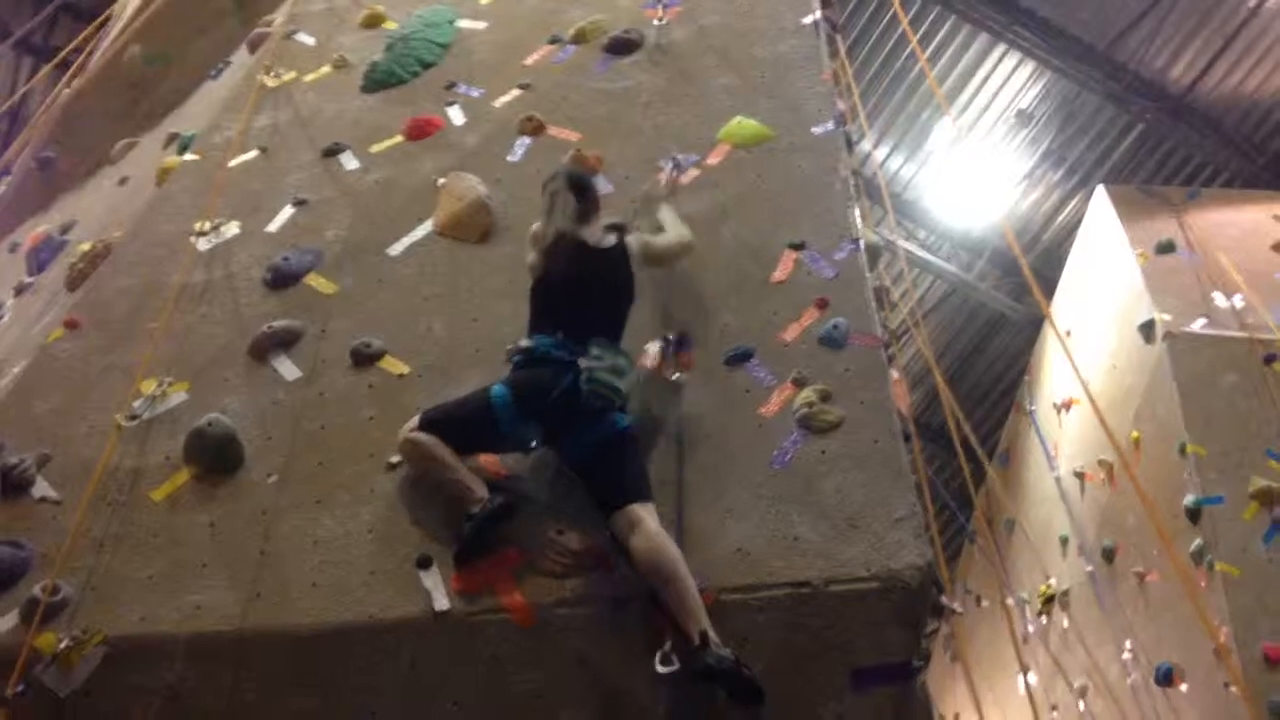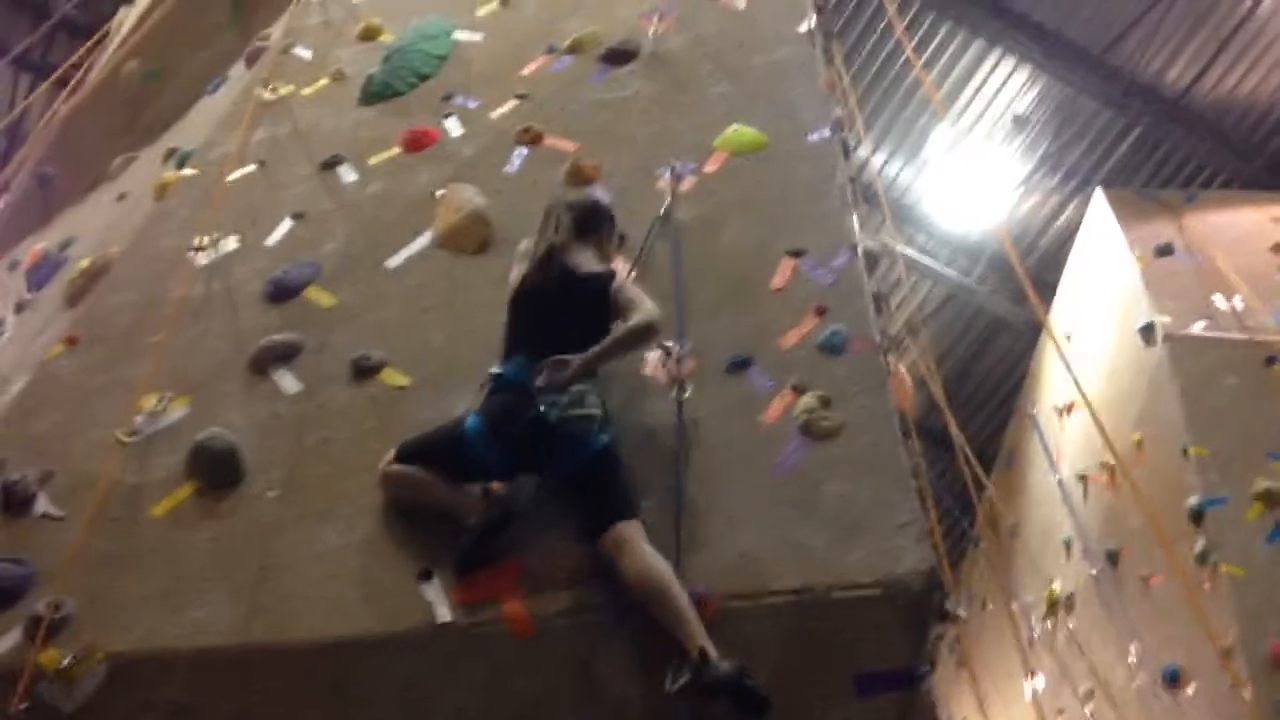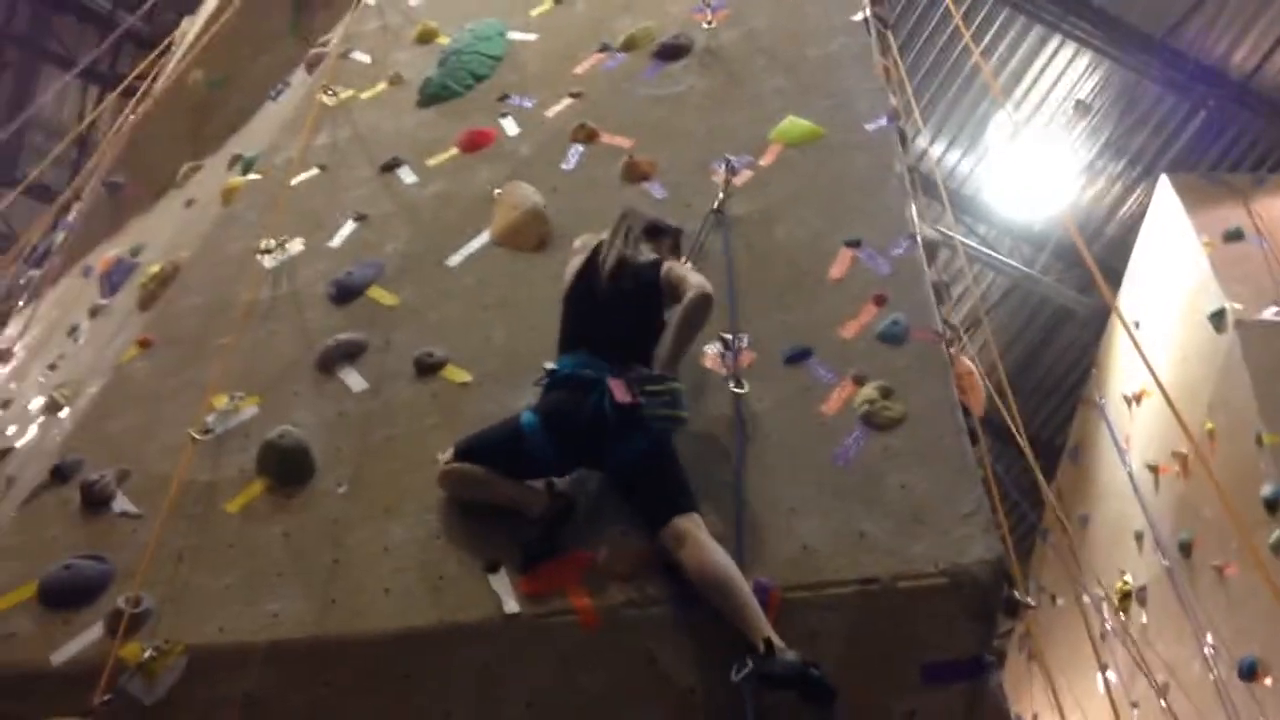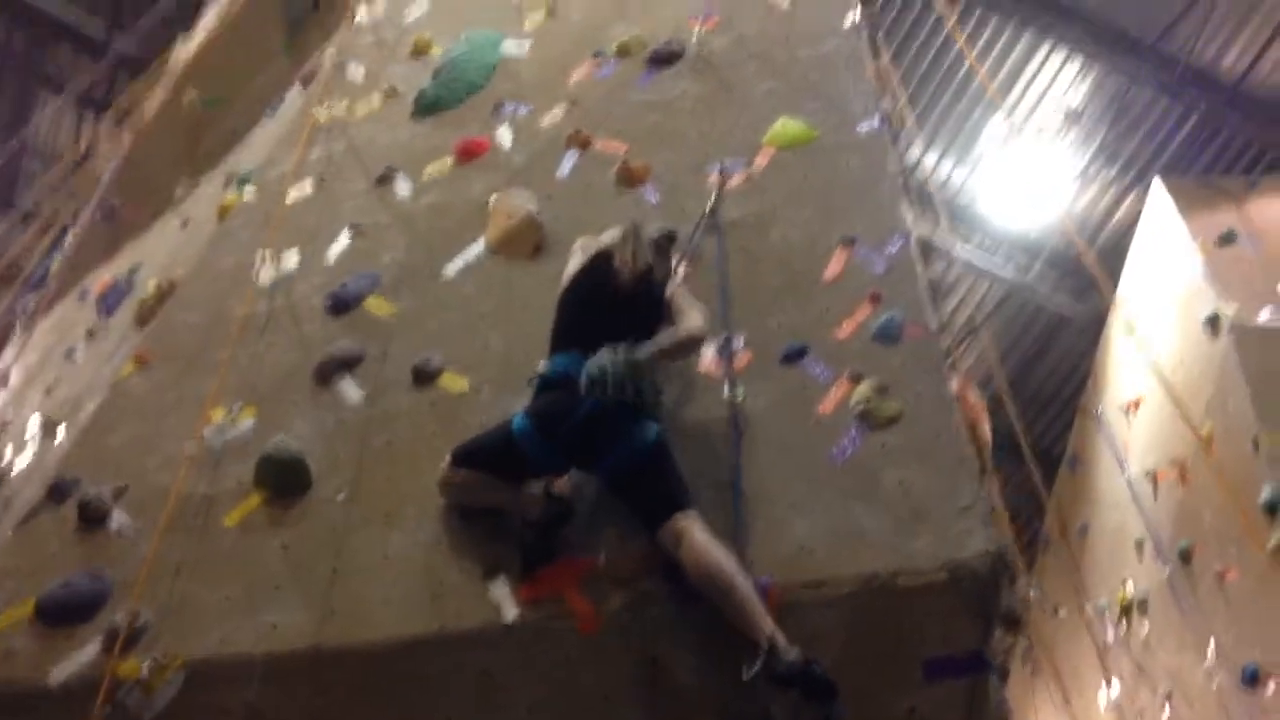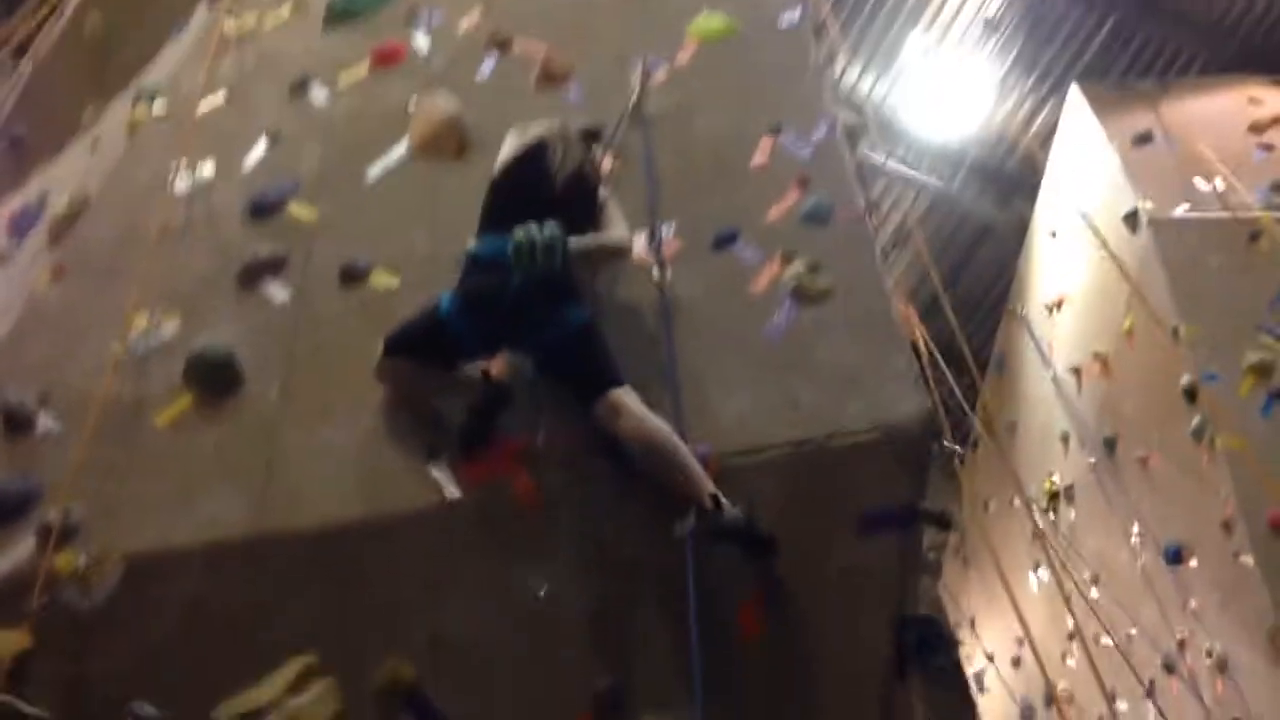
dt=0.5s
person 1, frame 1
left shoulder: (544, 240)
right shoulder: (632, 249)
right elbow: (681, 240)
right wrist: (664, 206)
left hip: (537, 386)
right hip: (600, 401)
left knee: (413, 436)
right knee: (639, 521)
left ankle: (481, 500)
right ankle: (707, 644)
person 1, frame 2
left shoulder: (529, 261)
right shoulder: (612, 284)
right elbow: (647, 322)
right wrist: (584, 362)
left hip: (509, 414)
right hip: (574, 424)
left knee: (393, 472)
right knee: (627, 540)
left ankle: (478, 512)
right ankle: (707, 660)
person 1, frame 3
left shoulder: (584, 257)
right shoulder: (667, 272)
right elbow: (701, 295)
right wrist: (663, 372)
left hip: (566, 406)
right hip: (631, 416)
left knee: (452, 469)
right knee: (687, 533)
left ankle: (541, 502)
right ankle: (771, 649)
person 1, frame 4
left shoulder: (584, 261)
right shoulder: (664, 289)
right elbow: (694, 331)
left wrist: (622, 236)
right wrist: (634, 359)
left hip: (558, 407)
right hip: (622, 417)
left knee: (453, 477)
right knee: (685, 530)
left ankle: (541, 507)
right ankle: (776, 648)
person 1, frame 5
left shoulder: (518, 148)
right shoulder: (593, 190)
right elbow: (619, 242)
left wrist: (557, 133)
right wrist: (562, 247)
left hip: (486, 288)
right hip: (551, 297)
left knee: (391, 366)
right knee: (620, 406)
left ankle: (484, 388)
right ankle: (715, 507)
